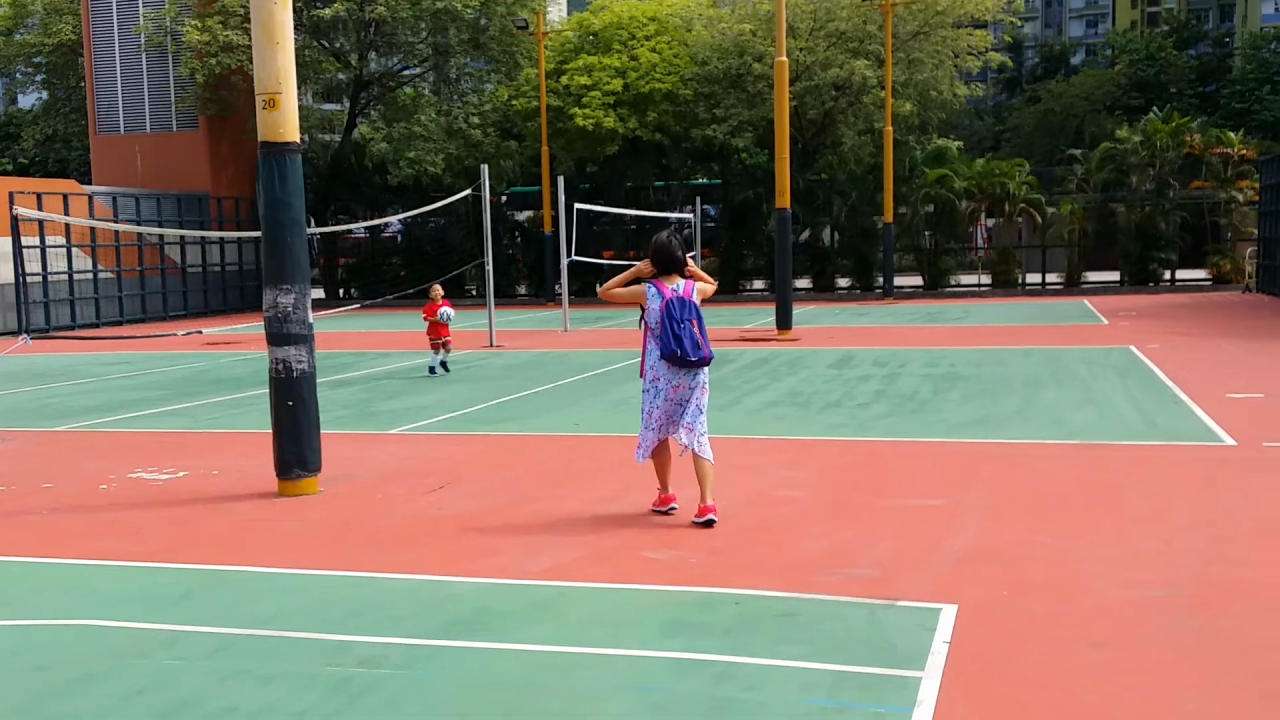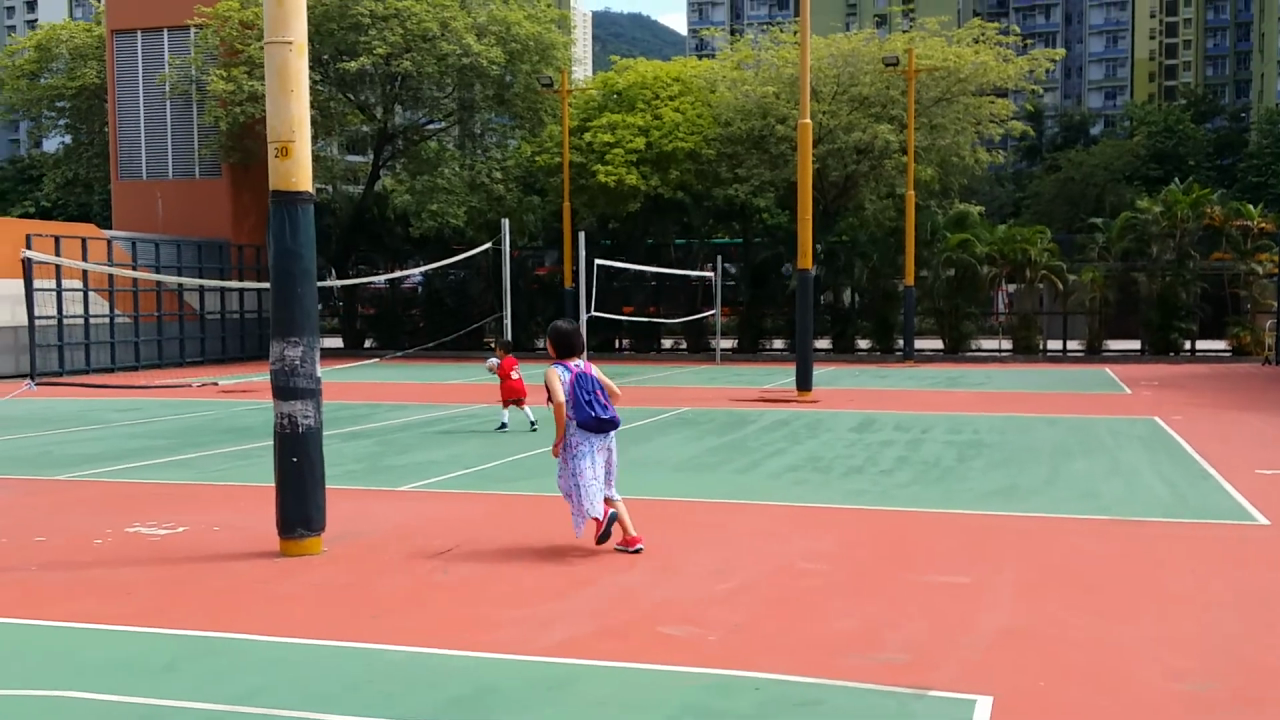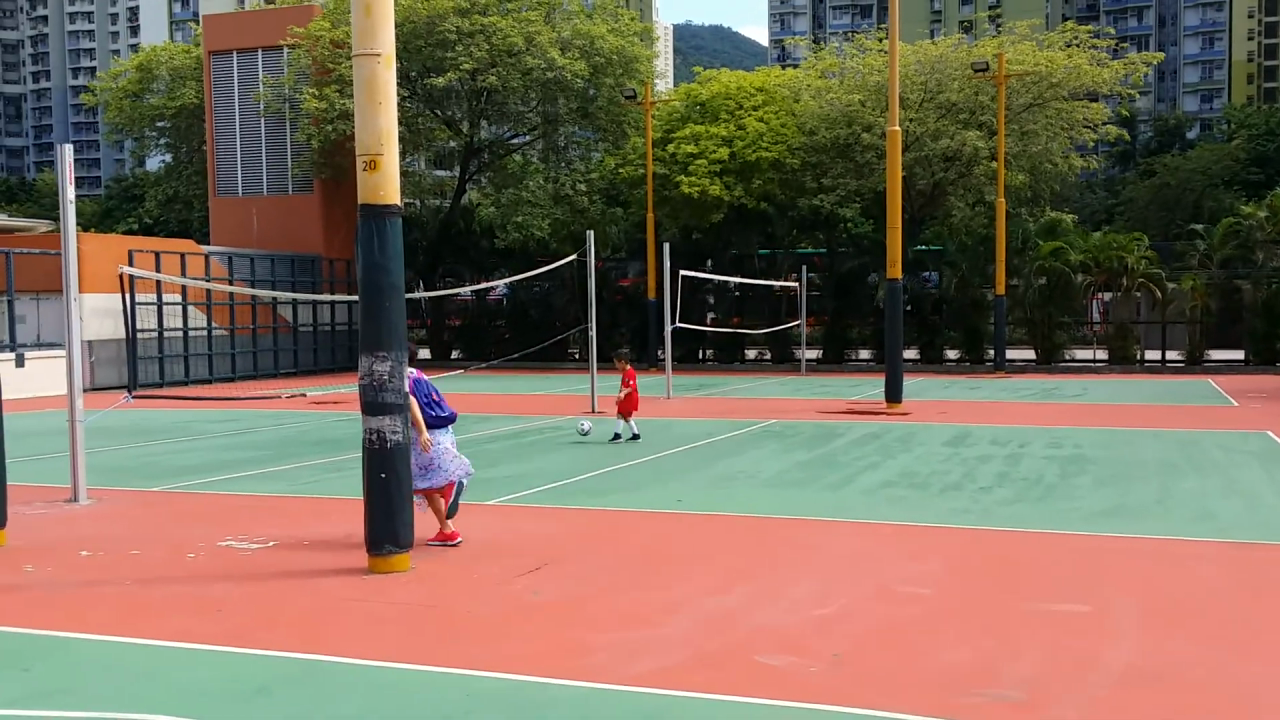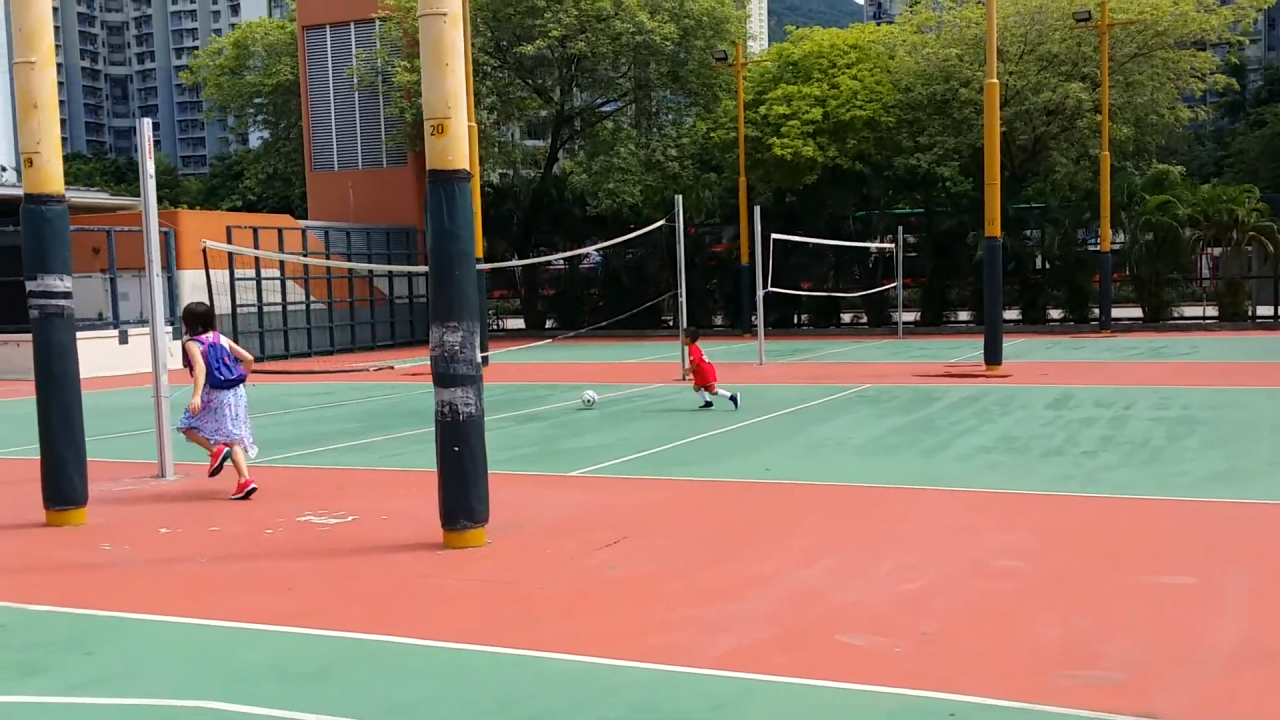
dt=0.7s
person 1, frame 1
left shoulder: (645, 292)
right shoulder: (695, 289)
left elbow: (603, 293)
right elbow: (713, 285)
left wrist: (634, 271)
right wrist: (695, 271)
left hip: (660, 373)
right hip: (694, 371)
left knee: (657, 432)
right knee: (696, 434)
left ankle: (665, 494)
right ankle: (707, 505)
person 1, frame 2
left shoulder: (553, 372)
right shoulder: (590, 367)
left elbow: (559, 401)
right elbow: (616, 394)
left wrist: (558, 439)
left hip: (578, 437)
right hip: (603, 432)
left knee: (576, 486)
right knee: (604, 486)
left ankle: (603, 513)
right ankle: (631, 537)
person 1, frame 3
right shoulder: (418, 375)
left elbow: (408, 401)
right elbow: (438, 404)
left wrist: (422, 432)
left hip: (424, 438)
right hip: (442, 432)
left knee: (409, 481)
left ankle: (448, 487)
right ankle: (447, 531)
person 1, frame 4
left shoulder: (191, 344)
right shoulder: (221, 338)
left elbow: (200, 367)
right elbow: (248, 359)
left wrist: (196, 396)
right wrist: (241, 375)
left hip: (213, 396)
right hip: (235, 393)
left knee: (187, 426)
right knee: (232, 439)
left ankle: (216, 451)
right ankle: (245, 481)
